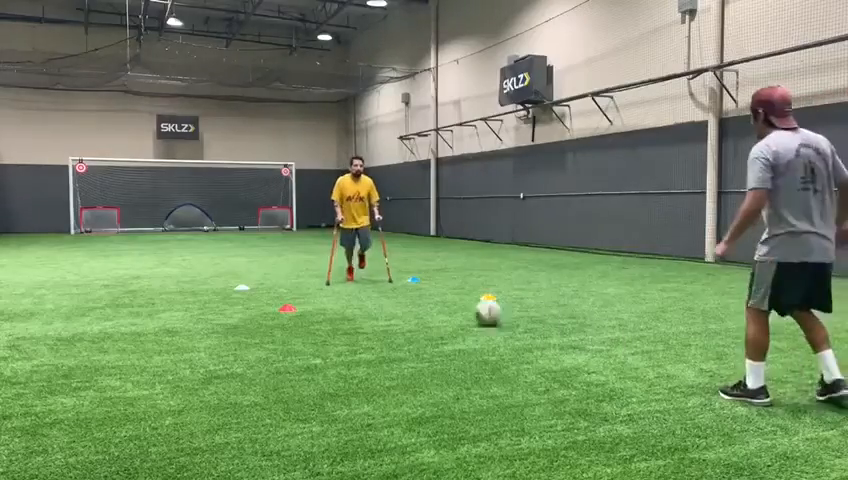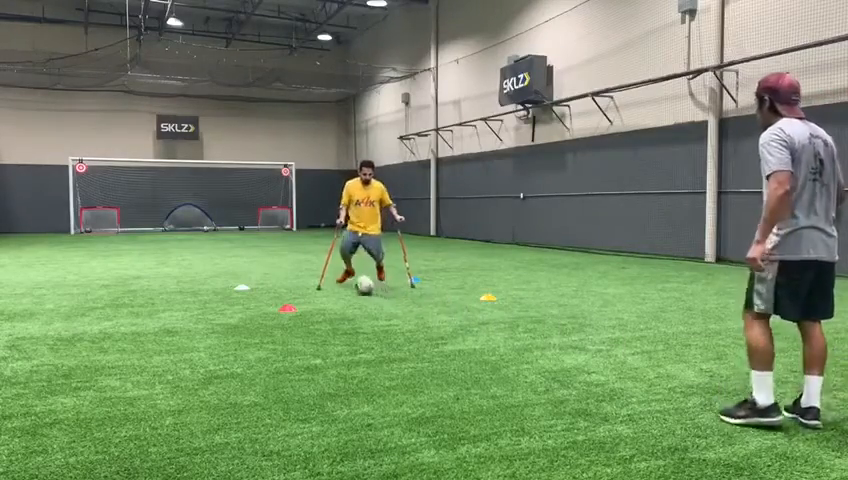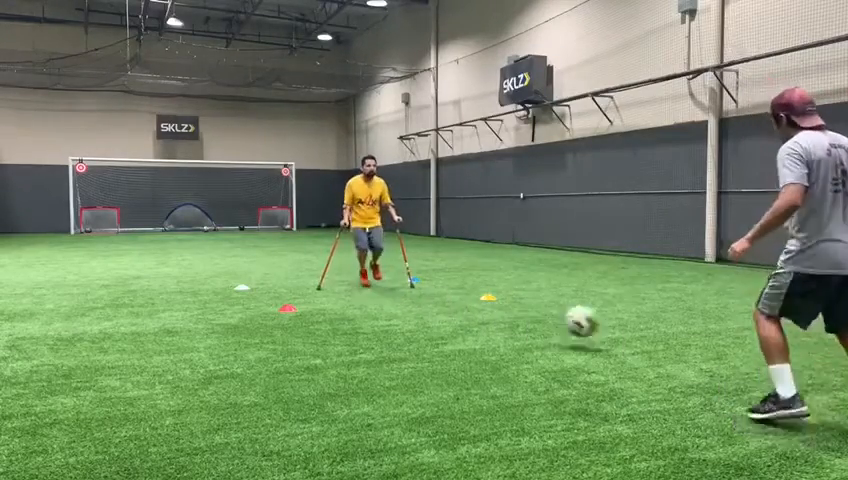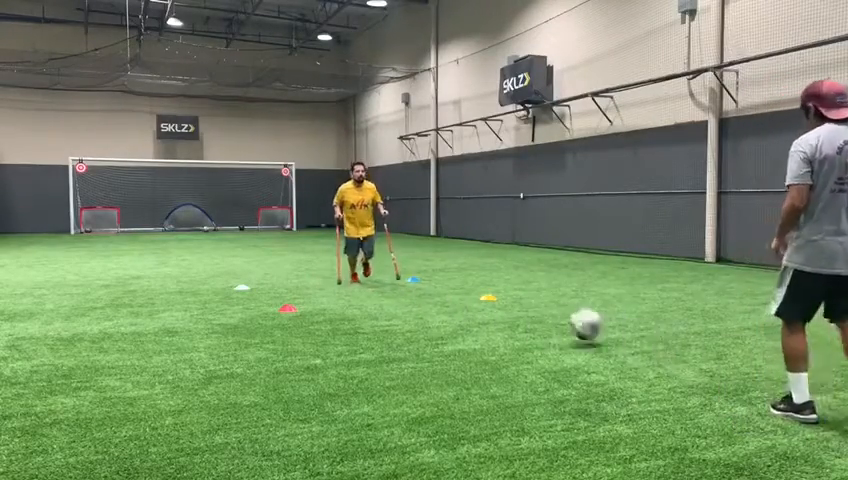
dt=0.7s
person 1, frame 1
left shoulder: (764, 149)
right shoulder: (822, 142)
left elbow: (755, 202)
left wrist: (727, 241)
left hip: (782, 249)
right hip: (822, 248)
left knee: (756, 311)
right knee: (805, 313)
left ankle: (754, 386)
person 1, frame 2
left shoulder: (775, 134)
right shoulder: (823, 136)
left elbow: (782, 188)
right elbow: (838, 192)
left wrist: (759, 241)
left hip: (786, 247)
right hip: (824, 247)
left knee: (756, 316)
right knee: (811, 323)
left ankle: (763, 404)
right ankle: (810, 405)
person 1, frame 3
left shoulder: (794, 147)
left elbow: (791, 201)
left wrist: (749, 239)
left hip: (809, 258)
left knee: (766, 315)
left ankle: (785, 395)
person 1, frame 4
left shoulder: (807, 143)
left elbow: (796, 202)
left wrist: (780, 237)
left hip: (811, 253)
left knee: (793, 322)
left ankle: (800, 401)
person 2, frame 1
left shoulder: (368, 181)
right shoulder: (342, 181)
left elbow: (374, 200)
right elbow: (336, 200)
left wrist: (376, 214)
right wrist: (339, 214)
left hip: (363, 221)
right hip: (347, 222)
left knee: (366, 245)
right knee: (348, 247)
left ankle: (361, 254)
right ankle: (350, 267)
person 2, frame 2
left shoulder: (379, 187)
right shoulder: (350, 185)
left elbow: (388, 203)
right elbow: (344, 204)
left wrist: (396, 216)
right wrist: (341, 218)
left hip: (372, 229)
right hip: (353, 227)
left knee: (378, 256)
right knee: (344, 250)
left ankle: (380, 266)
right ankle: (349, 270)
person 2, frame 3
left shoulder: (381, 183)
right shoulder: (352, 183)
left elbow: (387, 202)
right elbow: (347, 204)
left wrist: (394, 216)
right wrist: (345, 218)
left hip: (374, 223)
right hip: (358, 223)
left knee: (378, 247)
right knee: (362, 248)
left ankle: (374, 264)
right ankle: (363, 271)
person 2, frame 4
left shoulder: (371, 187)
right shoulder: (344, 188)
left elbow: (378, 201)
right elbow: (336, 203)
left wrist: (382, 210)
right wrist: (338, 212)
left hip: (368, 229)
right hip: (351, 229)
left knee: (369, 254)
right knee: (352, 255)
left ankle: (365, 262)
right ankle: (353, 274)
